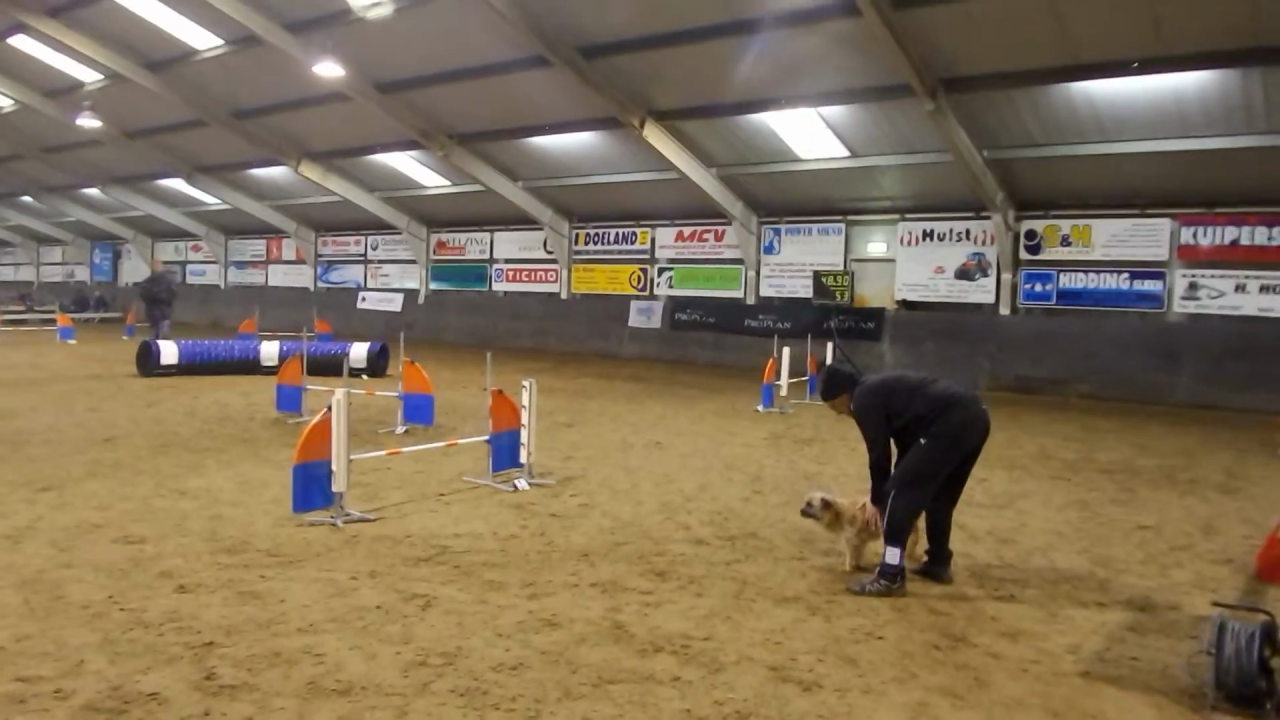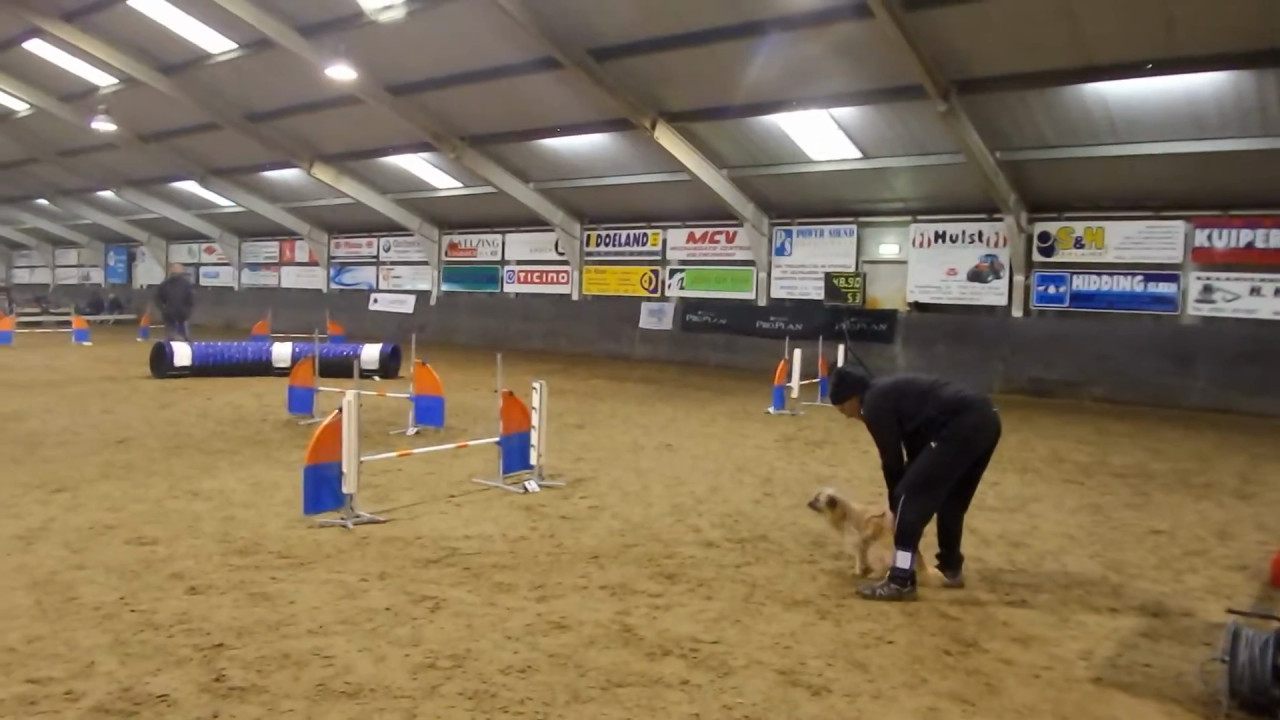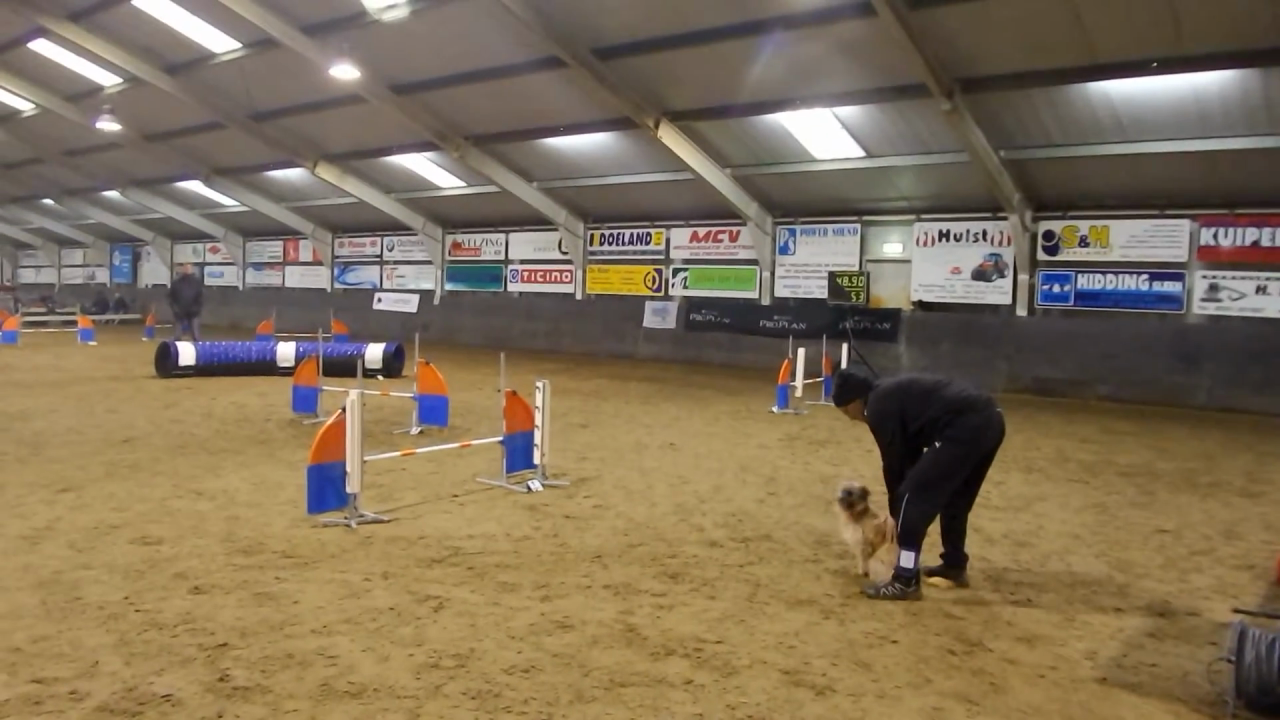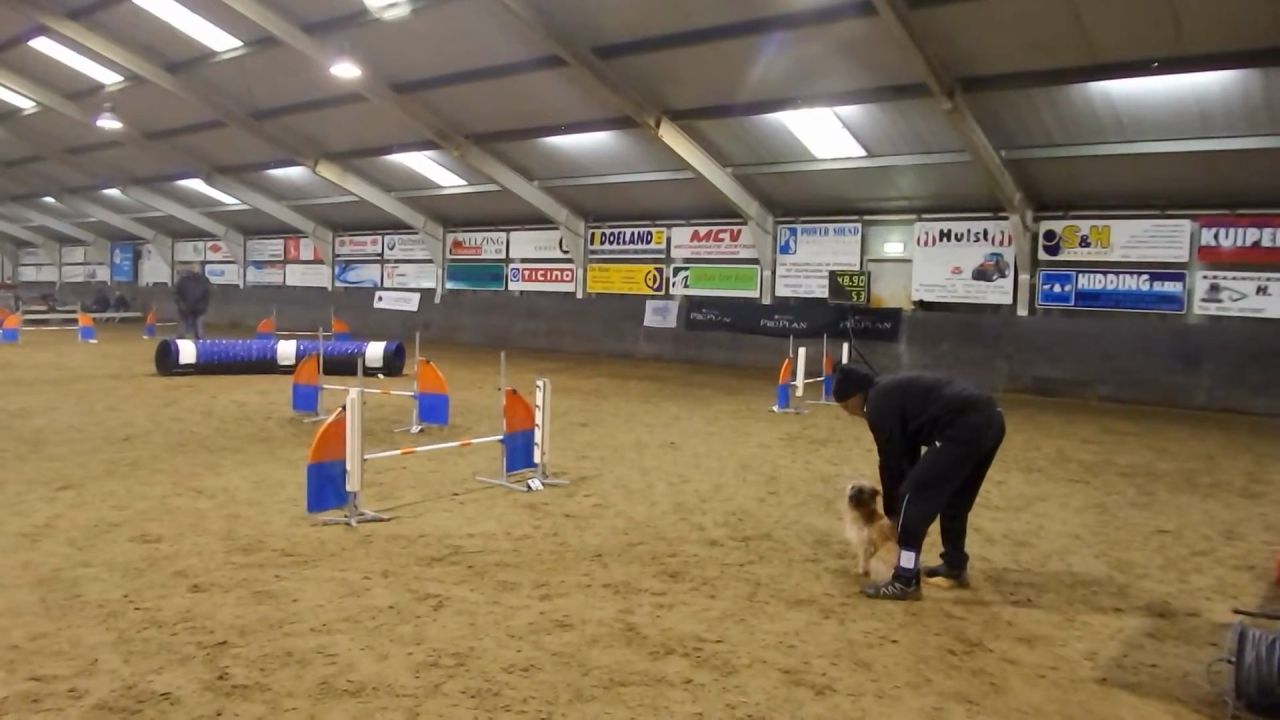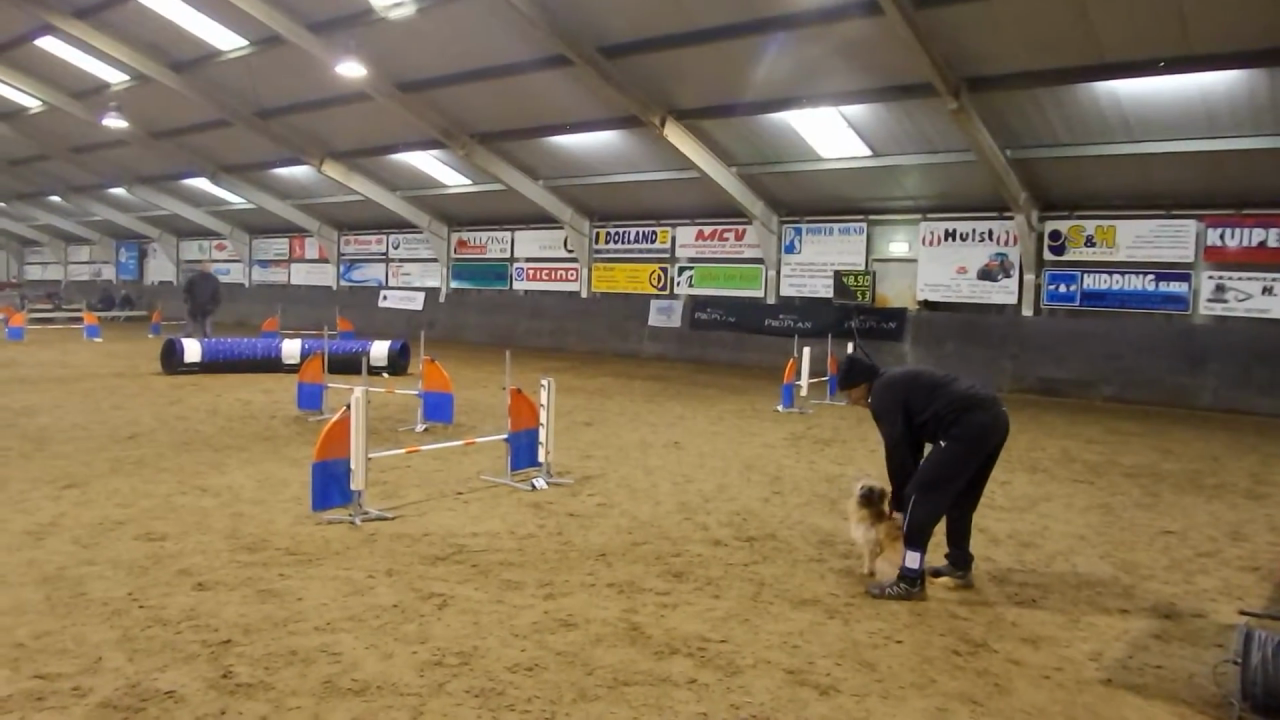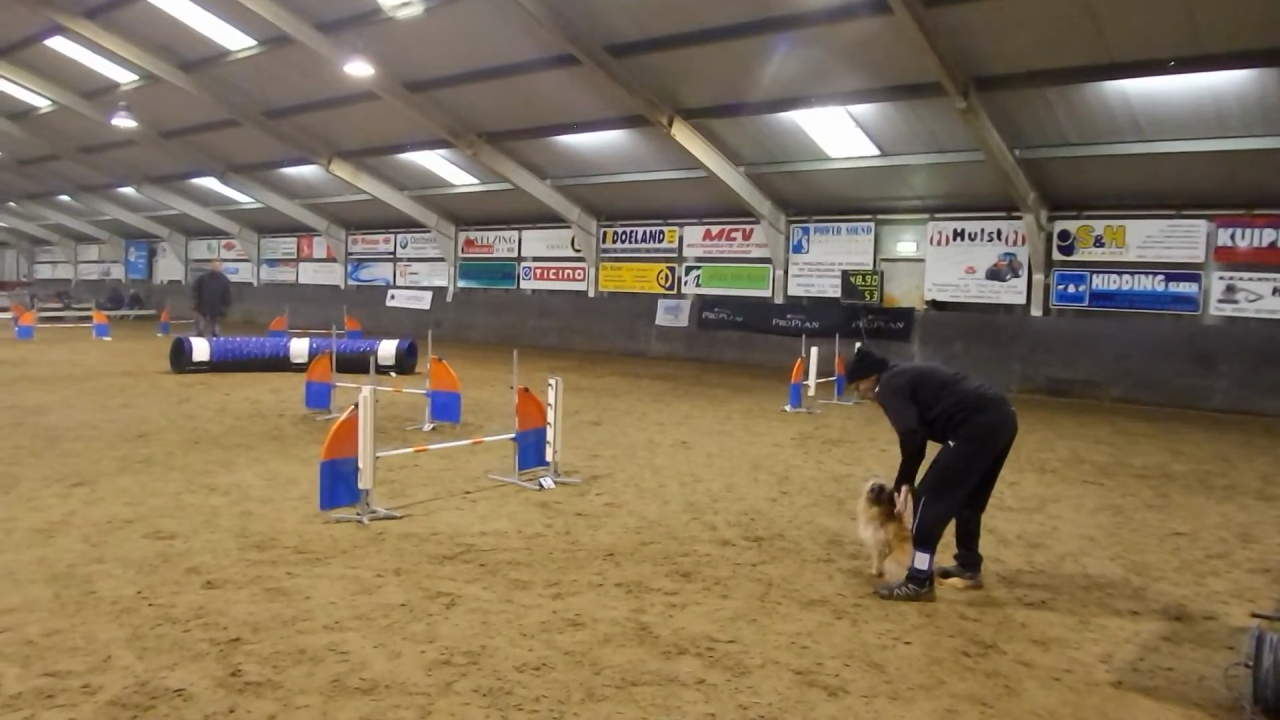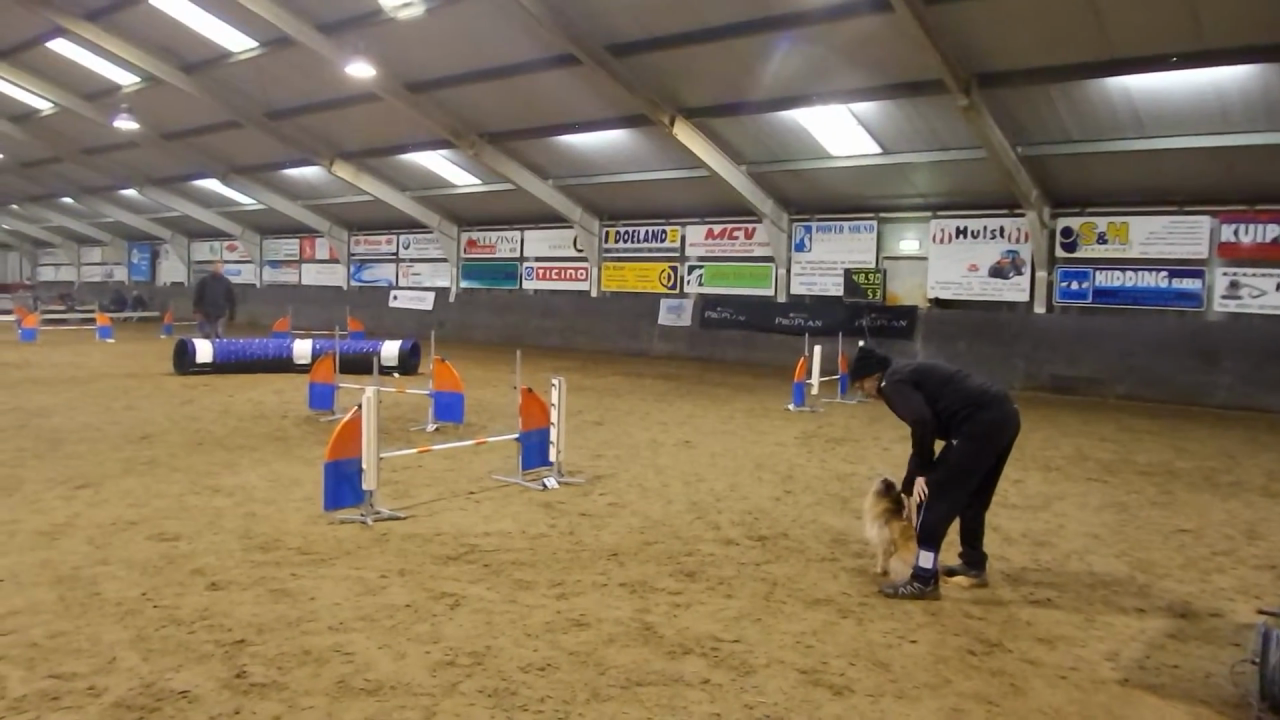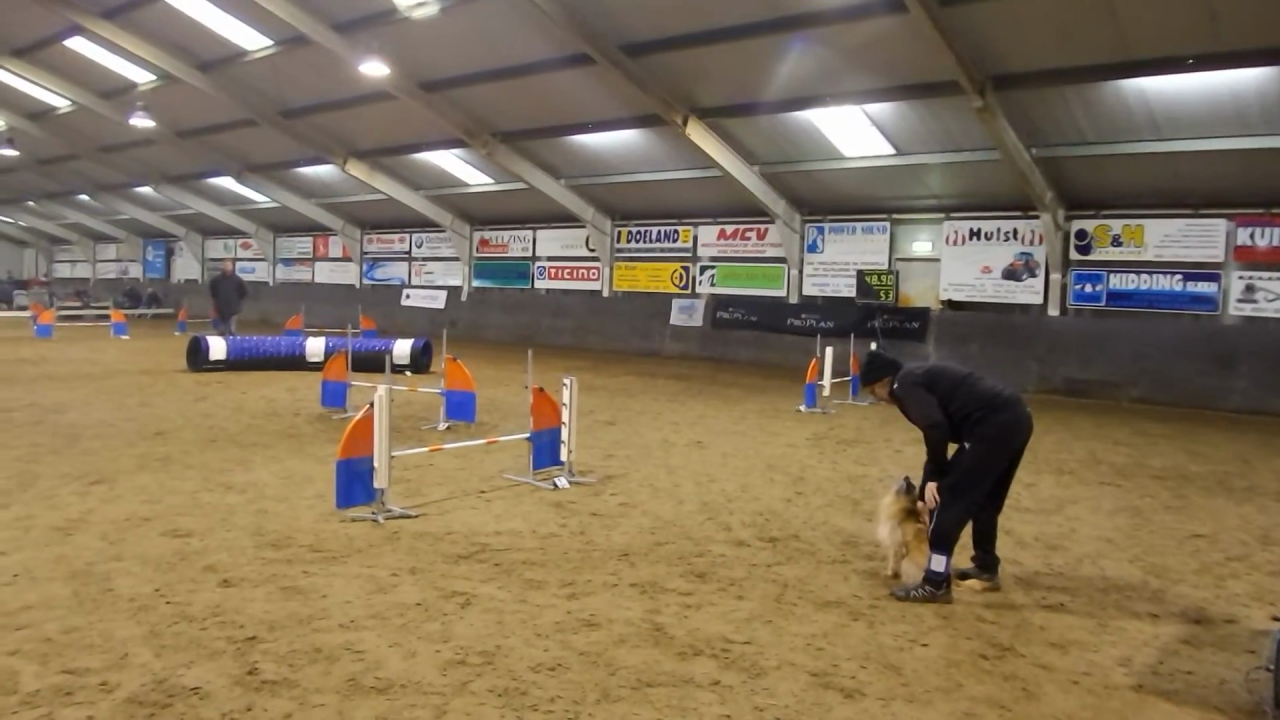
dt=0.2s
person 1, frame 1
left shoulder: (864, 400)
right shoulder: (881, 389)
left elbow: (879, 455)
right elbow: (907, 445)
left wrist: (878, 502)
left hip: (950, 425)
right hip: (975, 416)
left knee: (899, 495)
right knee: (940, 496)
left ankle: (890, 578)
right ankle: (939, 564)
person 1, frame 2
left shoulder: (875, 404)
right shoulder: (890, 391)
left elbow: (892, 460)
right elbow: (916, 448)
left wrist: (897, 505)
left hip: (961, 428)
right hip: (986, 419)
left knee: (911, 498)
right knee: (952, 499)
left ankle: (901, 582)
right ankle: (950, 568)
person 1, frame 3
left shoulder: (879, 406)
right shoulder: (893, 393)
left elbow: (894, 462)
right elbow: (912, 453)
left wrist: (896, 511)
right wrist: (902, 509)
left hip: (965, 428)
right hip: (990, 419)
left knee: (914, 497)
right knee: (955, 498)
left ankle: (906, 581)
right ankle: (955, 567)
person 1, frame 4
left shoulder: (879, 403)
right shoulder: (893, 390)
left elbow: (891, 459)
right elbow: (908, 452)
left wrist: (892, 510)
right wrist: (898, 507)
left hip: (965, 427)
right hip: (990, 419)
left knee: (914, 498)
right knee: (955, 499)
left ankle: (905, 581)
right ankle: (955, 566)
person 1, frame 5
left shoulder: (882, 394)
right shoulder: (898, 383)
left elbow: (897, 450)
right elbow: (911, 445)
left wrist: (898, 503)
right wrist: (903, 498)
left hip: (970, 426)
right hip: (994, 418)
left knee: (921, 497)
right knee: (959, 498)
left ankle: (910, 581)
right ankle: (960, 567)
person 1, frame 6
left shoulder: (889, 386)
right shoulder: (905, 377)
left elbow: (910, 434)
right elbow: (918, 434)
left wrist: (906, 482)
right wrist: (903, 485)
left hip: (978, 426)
right hip: (1002, 418)
left knee: (932, 497)
right knee: (968, 498)
left ankle: (919, 582)
right ankle: (969, 567)
person 1, frame 7
left shoulder: (893, 382)
right shoulder: (908, 375)
left elbow: (922, 422)
right elbow: (925, 426)
left wrist: (921, 471)
right wrist: (907, 487)
left hip: (981, 423)
right hip: (1005, 415)
left knee: (934, 495)
right knee: (972, 496)
left ankle: (924, 580)
right ankle: (974, 565)
person 1, frame 8
left shoulder: (905, 384)
right shoulder: (919, 378)
left elbow: (936, 427)
right elbow: (937, 428)
left wrist: (934, 477)
right wrist: (925, 489)
left hip: (994, 426)
right hip: (1016, 418)
left knee: (947, 500)
right knee: (985, 499)
left ankle: (936, 583)
right ankle: (986, 569)
